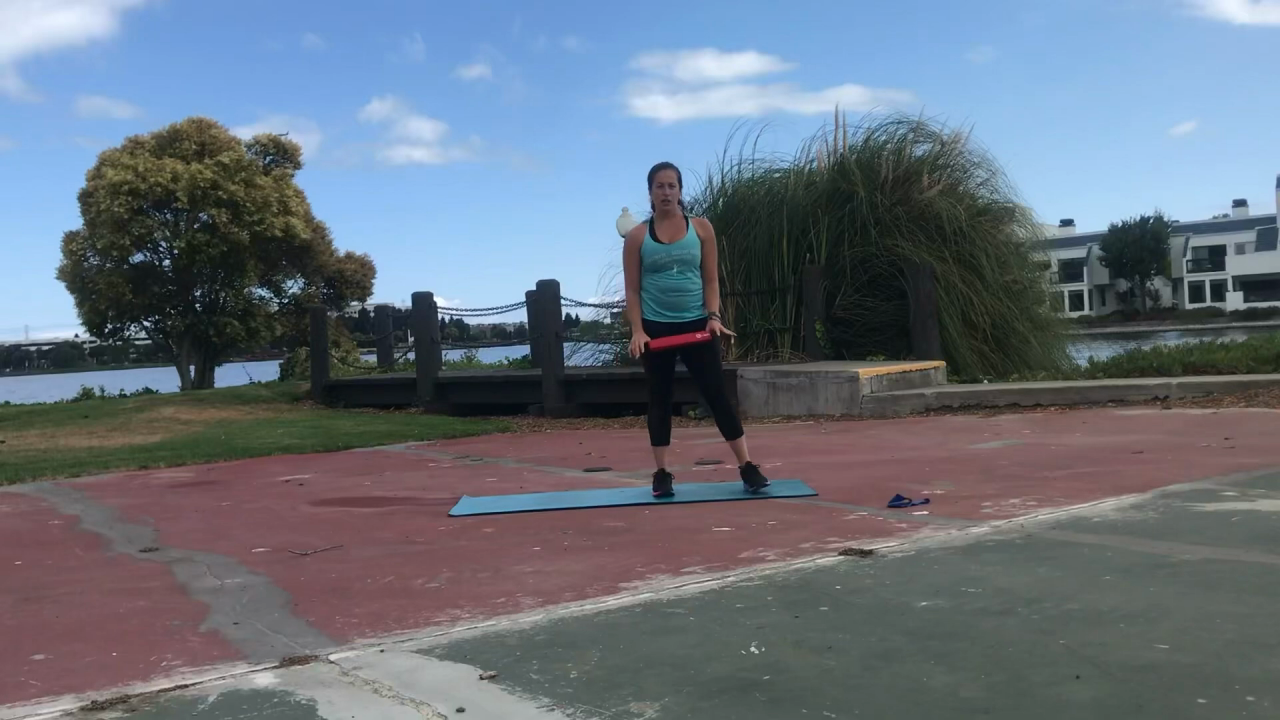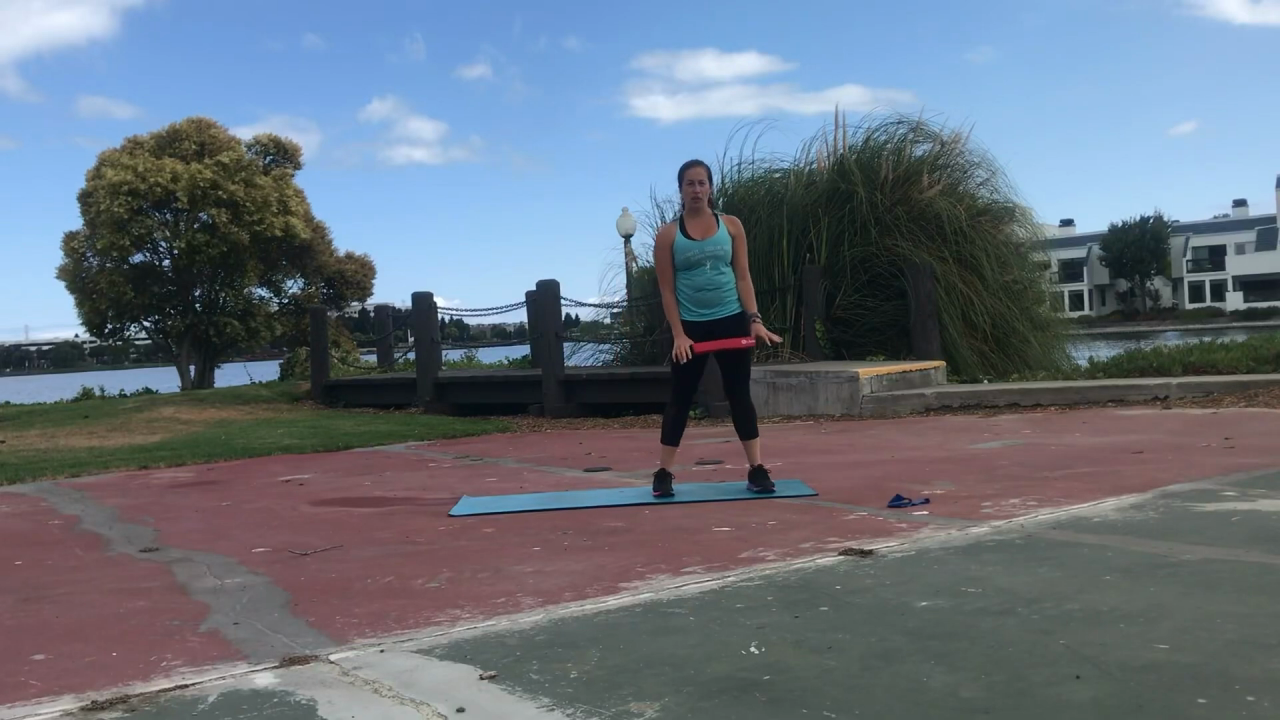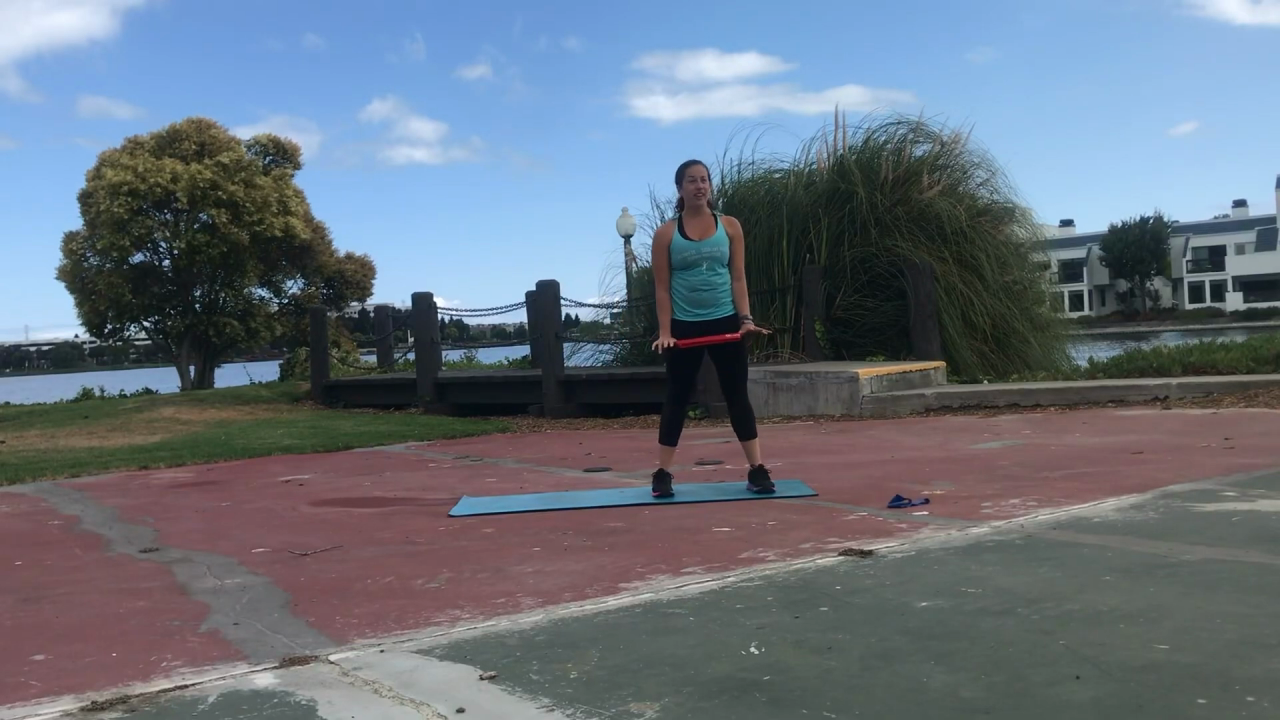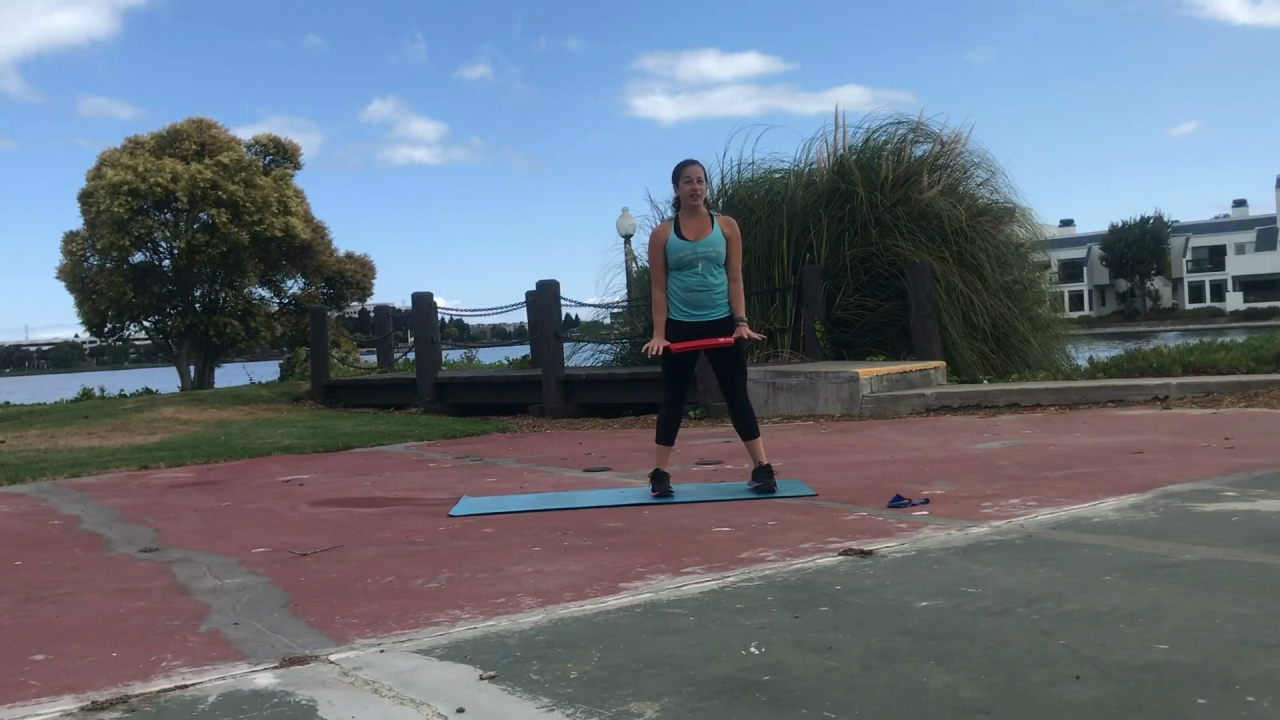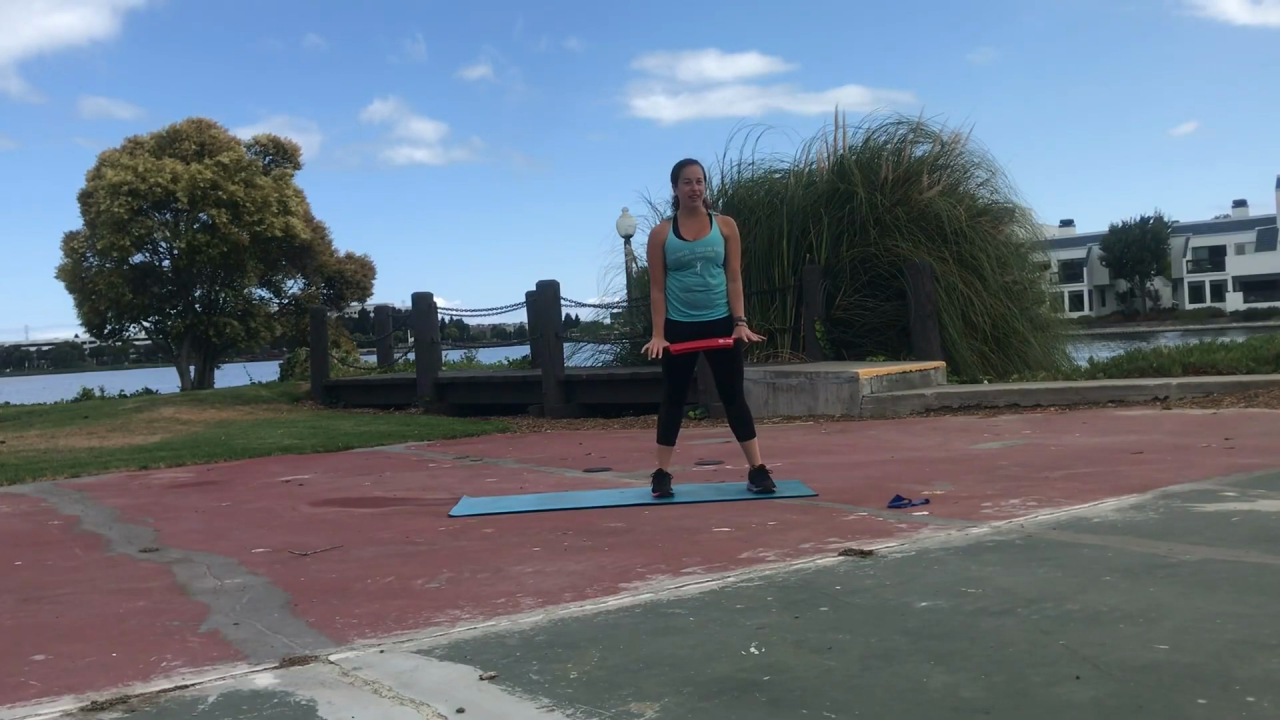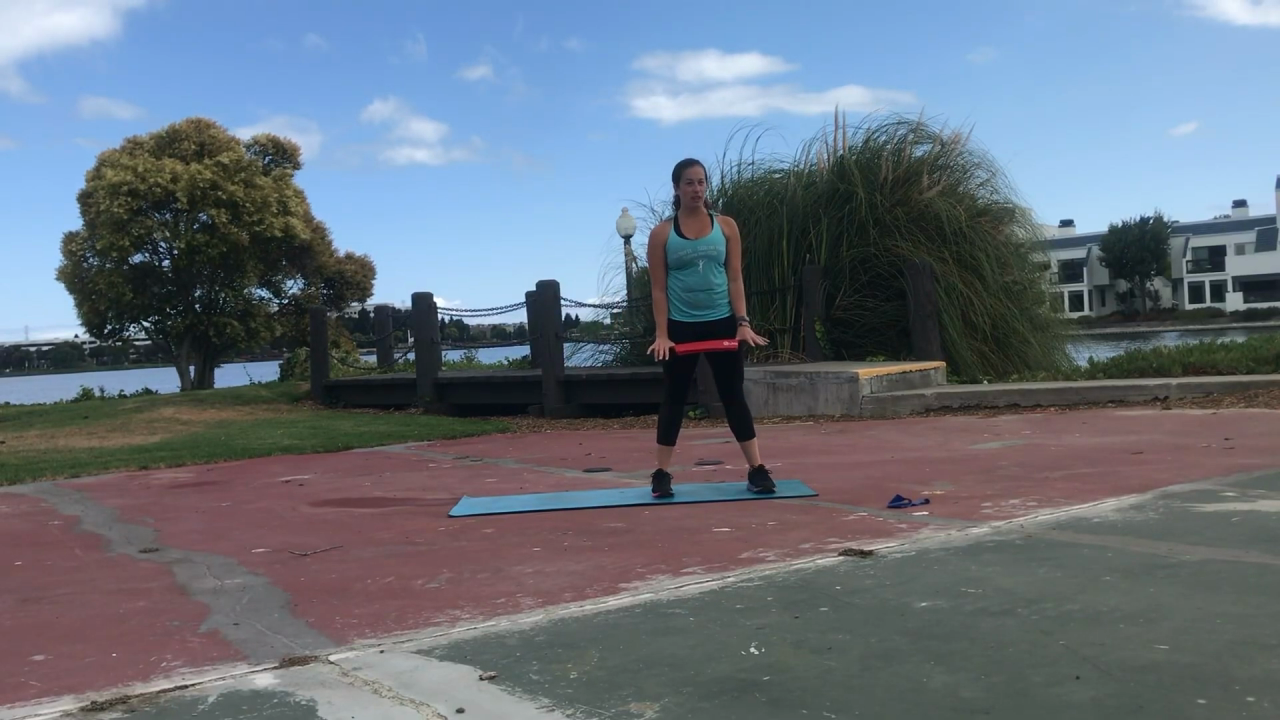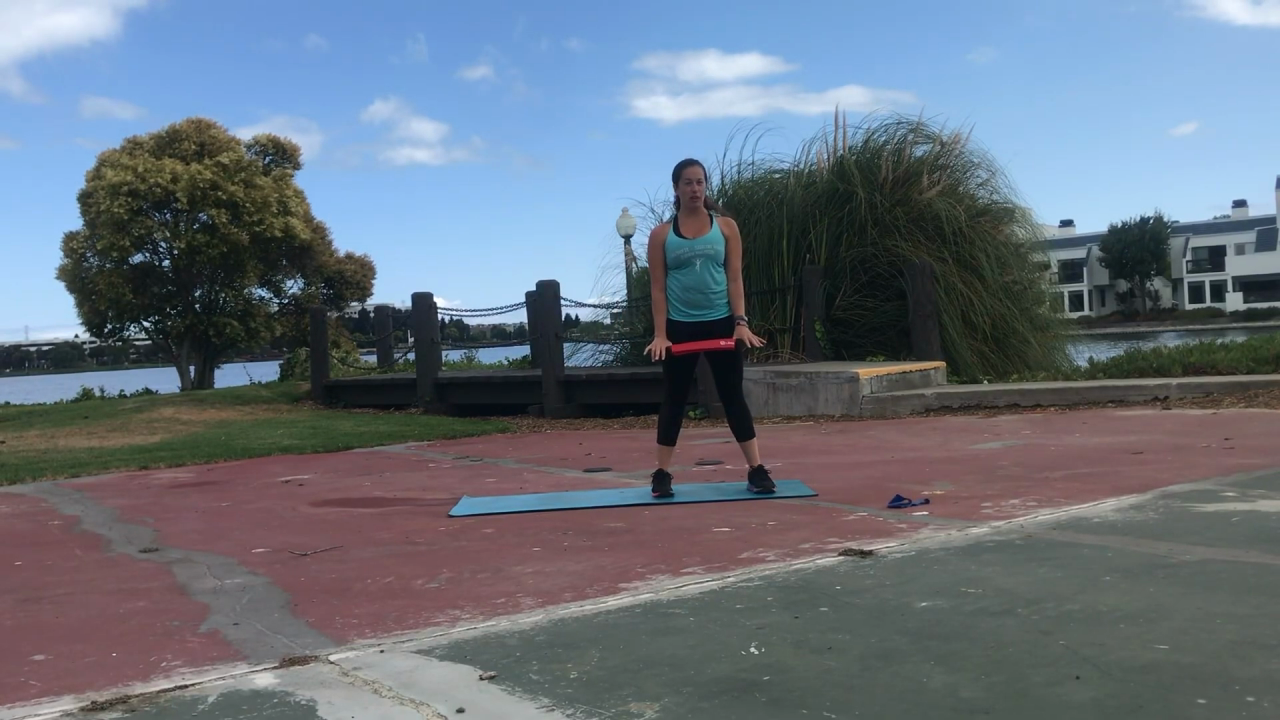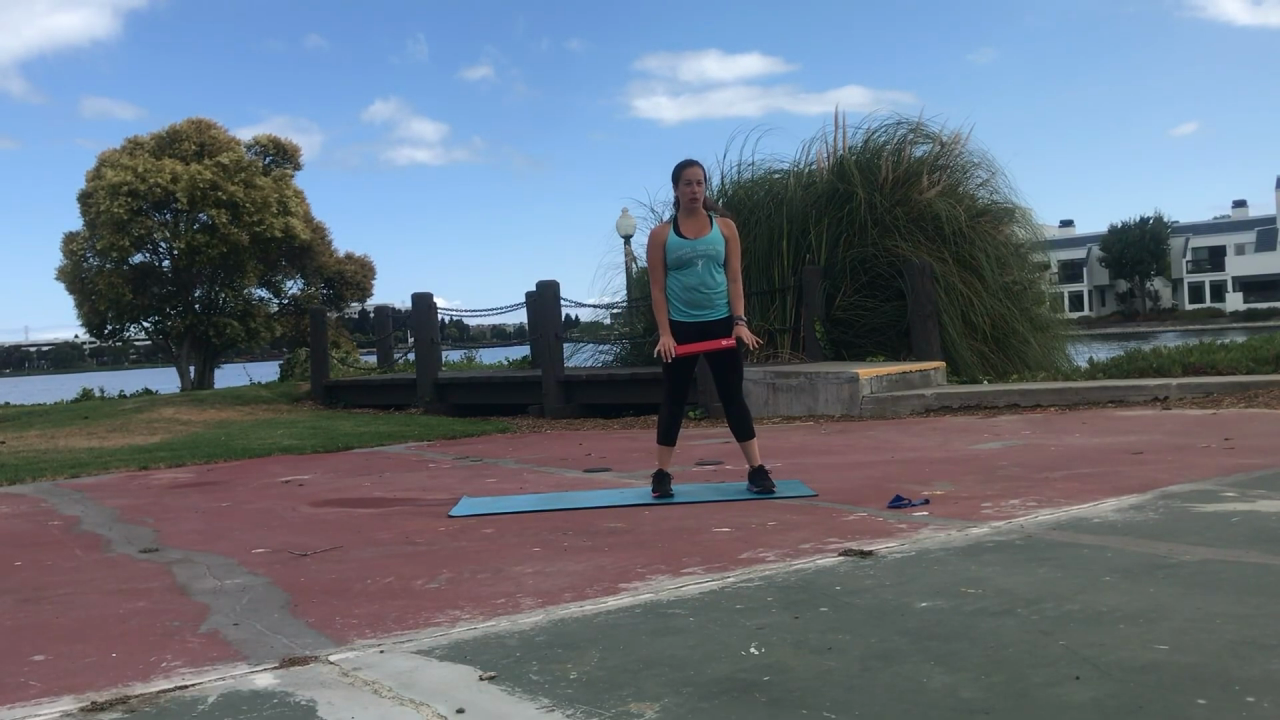
dt=0.5s
person 1, frame 1
left shoulder: (701, 228)
right shoulder: (638, 236)
left elbow: (711, 279)
right elbow: (632, 289)
left wrist: (713, 316)
right wrist: (637, 330)
left hip: (695, 324)
right hip: (656, 327)
left knee: (717, 394)
right knee: (660, 398)
left ankle: (748, 467)
right ankle: (662, 473)
person 1, frame 2
left shoulder: (731, 225)
right shoulder: (668, 234)
left elbow: (743, 277)
right elbow: (667, 290)
left wrist: (754, 319)
right wrist: (679, 334)
left hip: (731, 321)
right hip: (691, 326)
left knee: (739, 394)
right knee: (680, 398)
left ankle: (757, 469)
right ankle: (664, 473)
person 1, frame 3
left shoulder: (729, 226)
right shoulder: (666, 233)
left elbow: (738, 278)
right elbow: (662, 288)
left wrist: (746, 318)
right wrist: (665, 331)
left hip: (725, 322)
right hip: (685, 326)
left knee: (737, 394)
right knee: (677, 398)
left ankle: (757, 470)
right ankle: (662, 473)
person 1, frame 4
left shoulder: (727, 226)
right shoulder: (662, 233)
left elbow: (735, 279)
right elbow: (658, 288)
left wrist: (741, 322)
right wrist: (659, 333)
left hip: (721, 323)
right hip: (680, 326)
left knee: (737, 394)
right knee: (673, 398)
left ankle: (762, 468)
right ankle: (660, 473)
person 1, frame 5
left shoulder: (725, 226)
right shoulder: (661, 233)
left elbow: (734, 279)
right elbow: (657, 288)
left wrist: (740, 322)
right wrist: (658, 333)
left hip: (720, 322)
right hip: (679, 326)
left knee: (733, 395)
right knee: (674, 398)
left ankle: (758, 470)
right ankle: (661, 473)
person 1, frame 6
left shoulder: (726, 226)
right shoulder: (662, 233)
left elbow: (735, 279)
right elbow: (658, 288)
left wrist: (743, 322)
right wrist: (662, 334)
left hip: (721, 323)
right hip: (681, 326)
left knee: (733, 395)
right knee: (674, 398)
left ankle: (757, 469)
right ankle: (661, 474)
person 1, frame 7
left shoulder: (726, 227)
right shoulder: (662, 234)
left elbow: (735, 279)
right elbow: (658, 288)
left wrist: (741, 322)
right wrist: (660, 334)
left hip: (721, 323)
right hip: (679, 326)
left knee: (733, 396)
right knee: (674, 398)
left ankle: (757, 470)
right ankle: (662, 474)
person 1, frame 8
left shoulder: (725, 227)
right shoulder: (661, 234)
left elbow: (734, 279)
right elbow: (657, 288)
left wrist: (739, 321)
right wrist: (665, 333)
left hip: (720, 323)
right hip: (680, 326)
left knee: (733, 396)
right knee: (674, 399)
left ankle: (756, 470)
right ankle: (662, 474)
